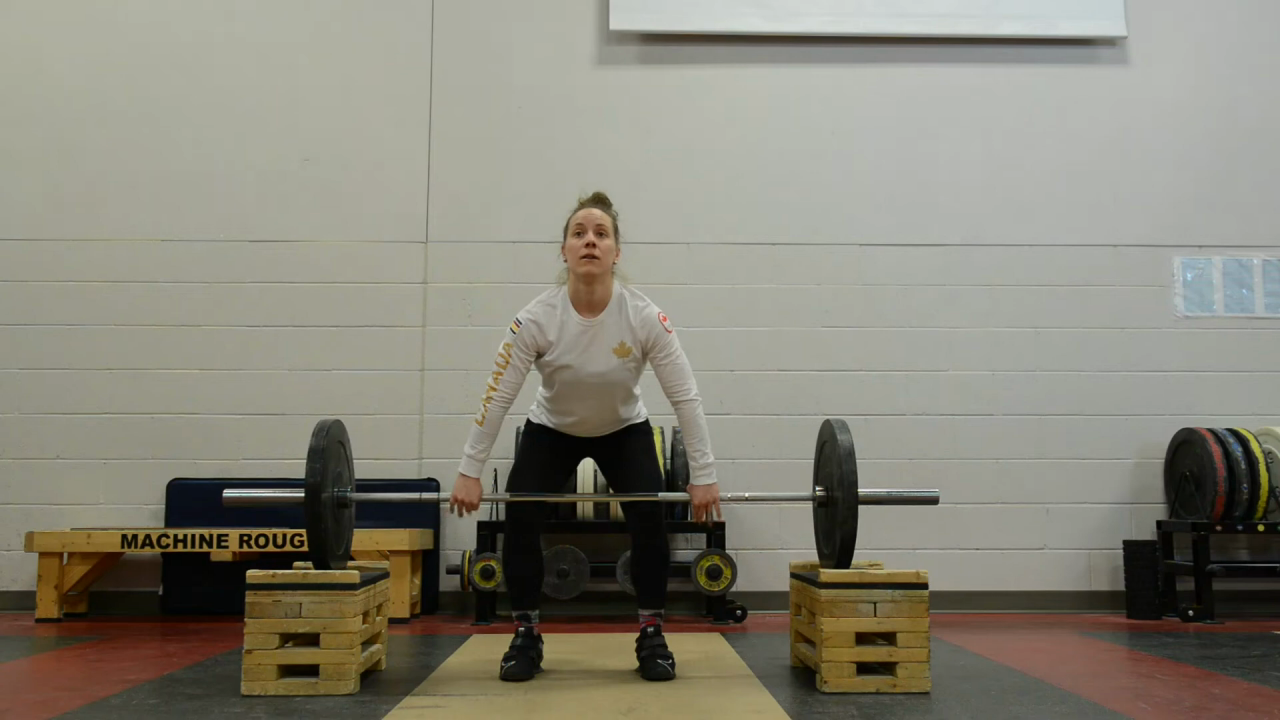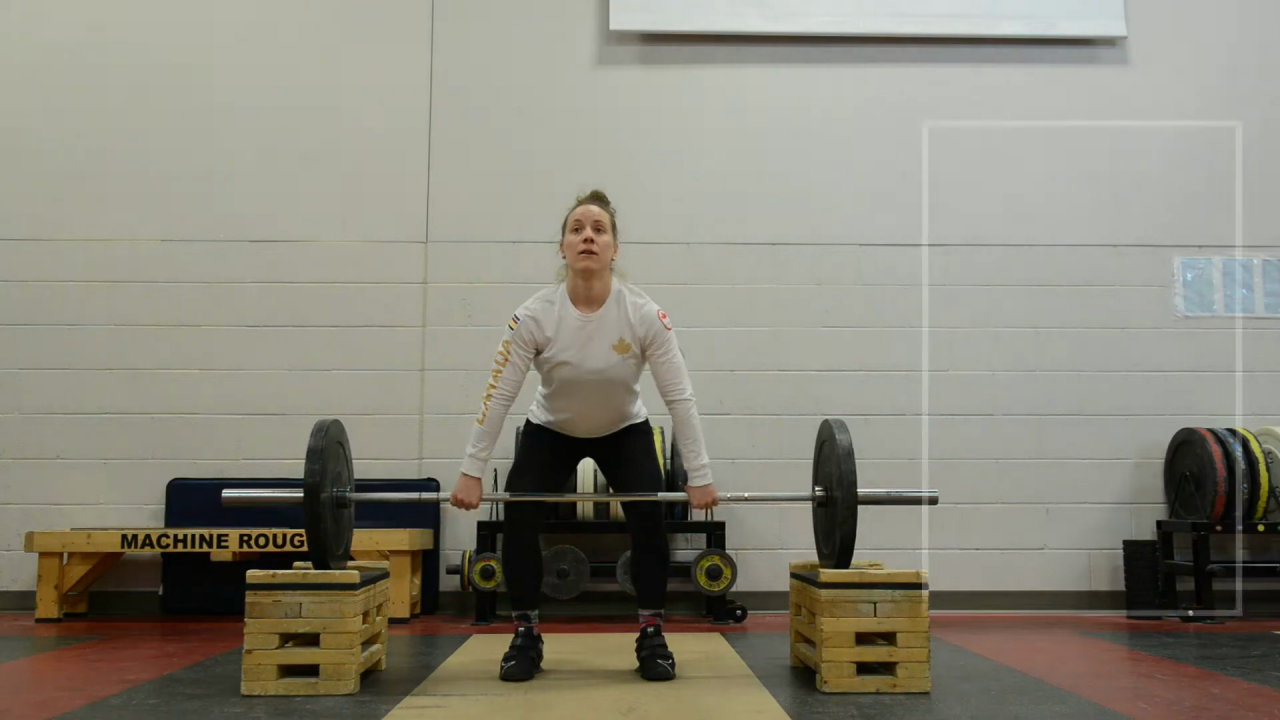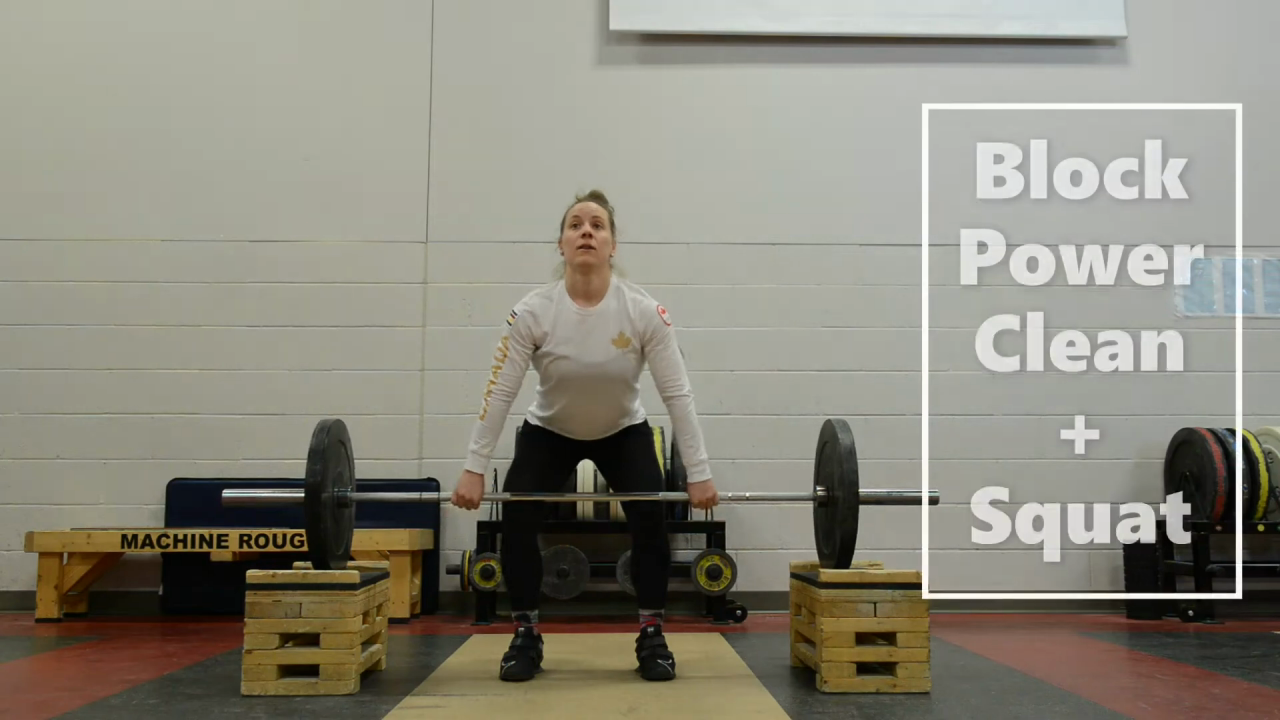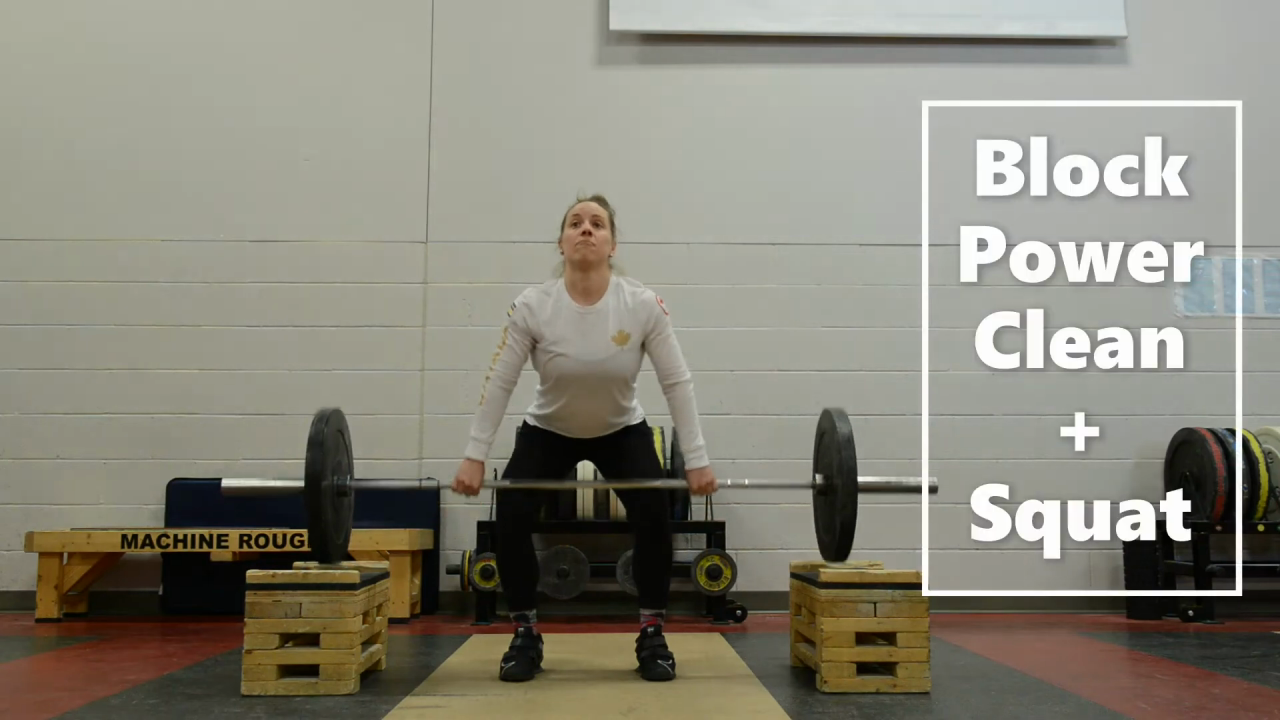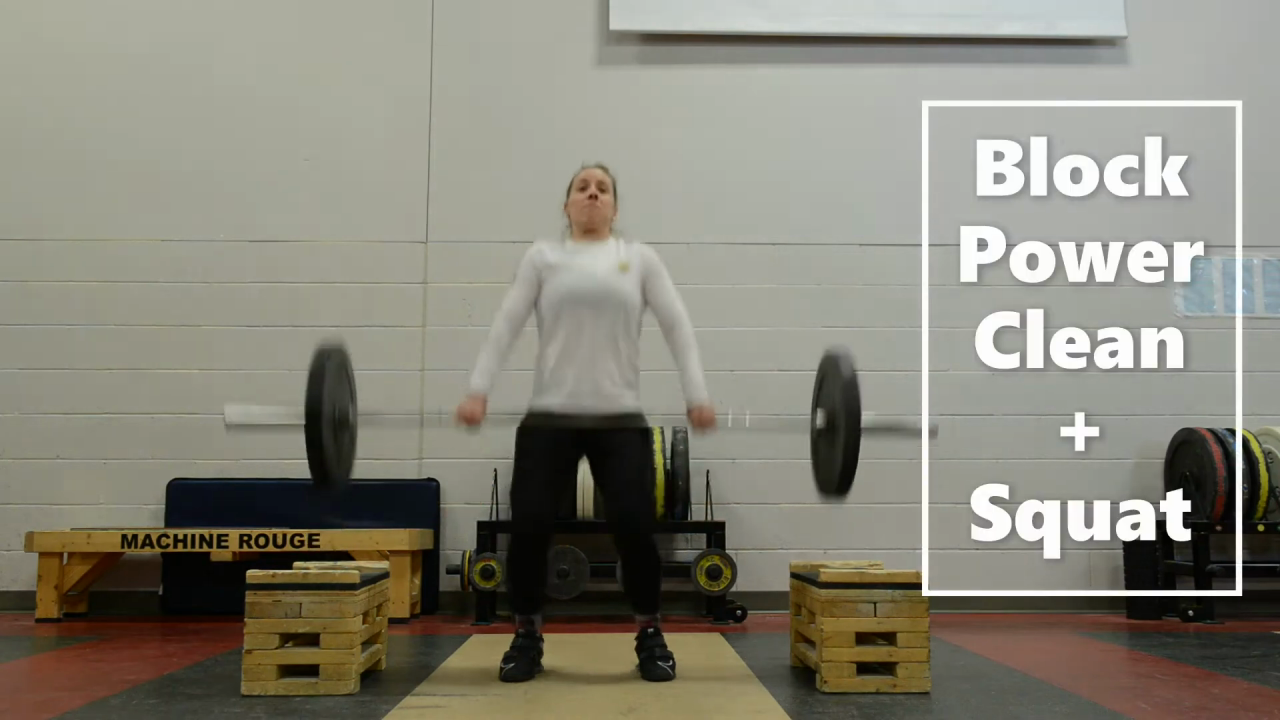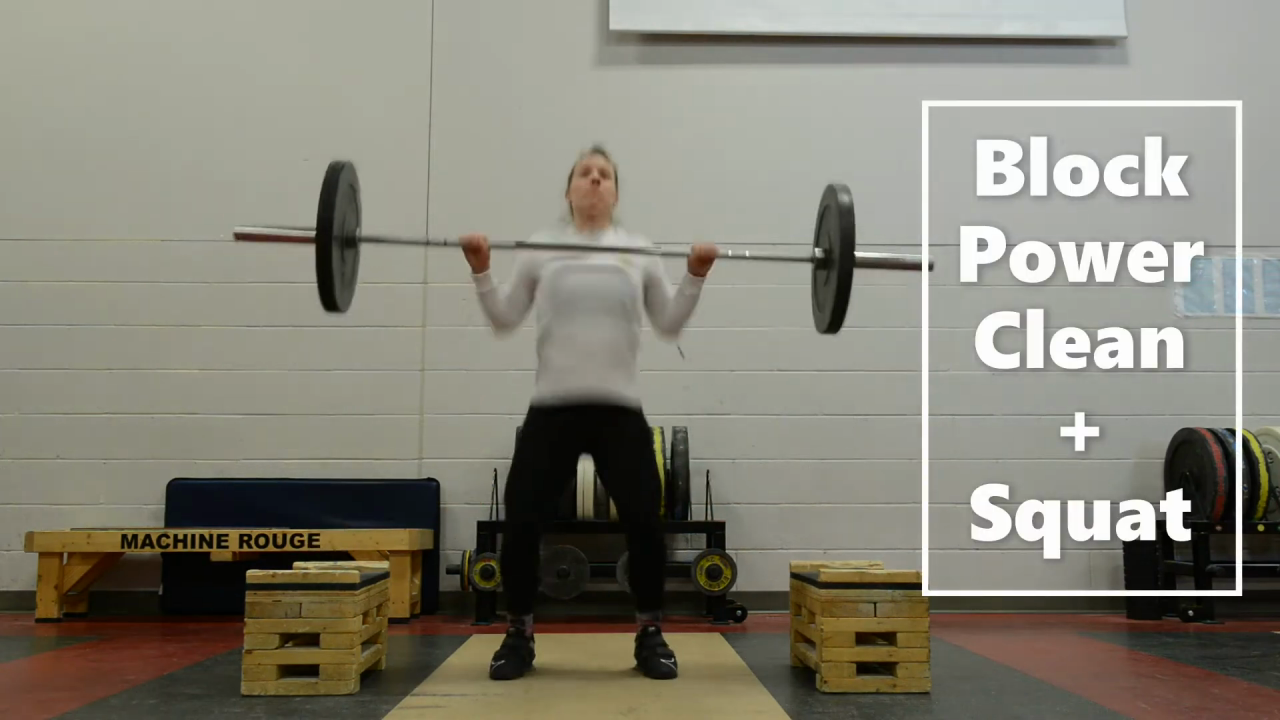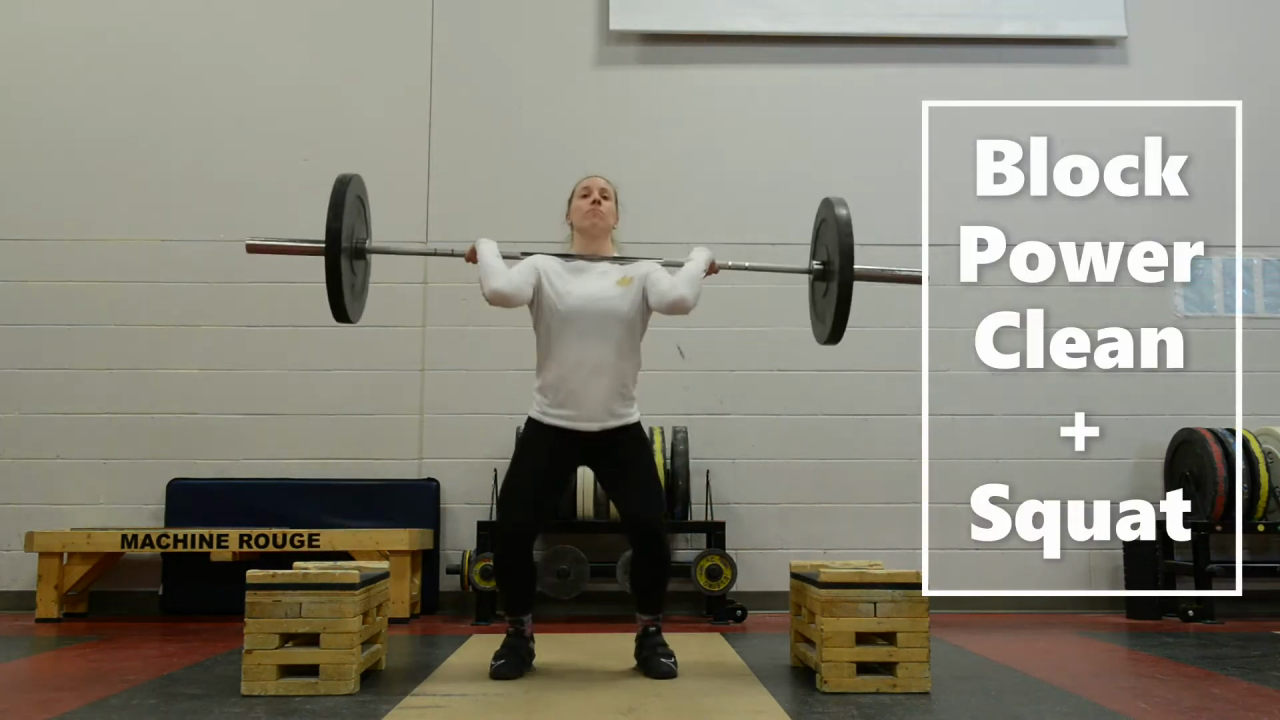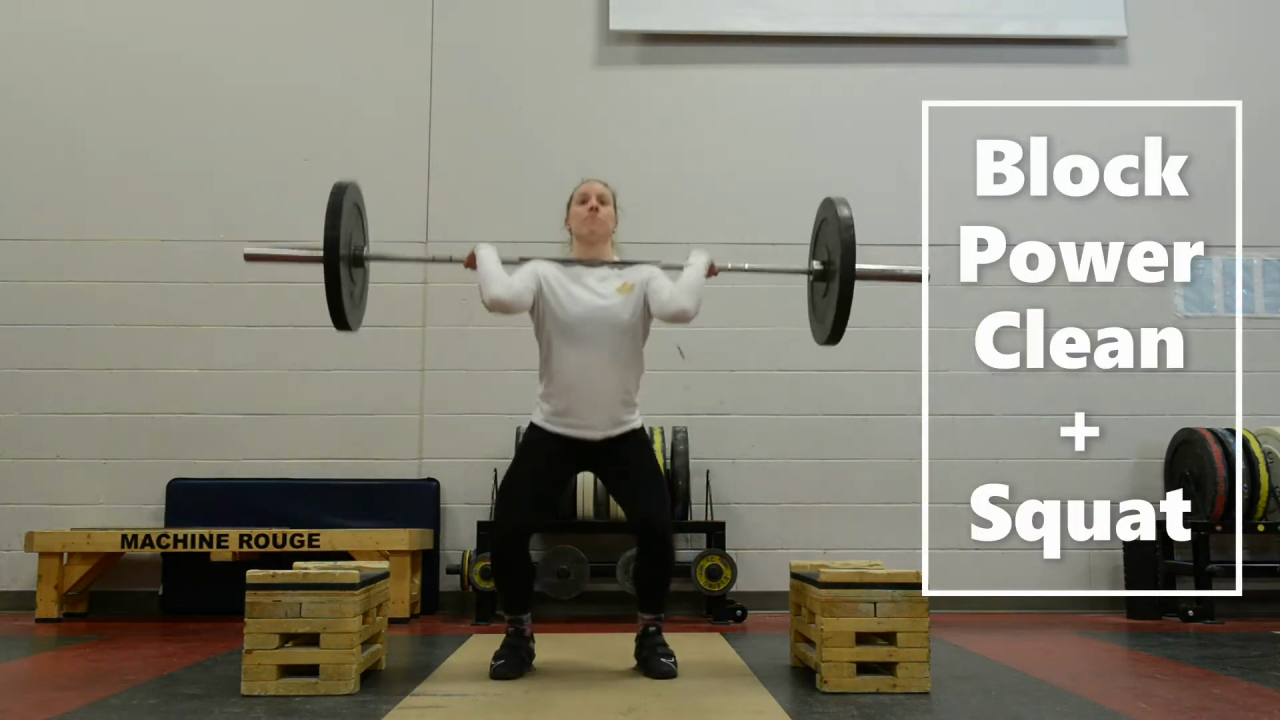
dt=0.3s
person 1, frame 1
left shoulder: (645, 317)
right shoulder: (536, 318)
left elbow: (685, 396)
right elbow: (496, 396)
left wrist: (704, 476)
right wrist: (469, 472)
left hip: (624, 431)
right hip: (551, 431)
left knee: (648, 518)
right knee: (521, 517)
left ankle: (651, 636)
right ankle: (526, 637)
person 1, frame 2
left shoulder: (645, 315)
right shoulder: (534, 316)
left elbow: (679, 397)
right elbow: (498, 395)
left wrist: (700, 476)
right wrist: (471, 472)
left hip: (624, 432)
right hip: (550, 431)
left knee: (649, 518)
right knee: (520, 517)
left ankle: (652, 637)
right ankle: (526, 637)
person 1, frame 3
left shoulder: (644, 311)
right shoulder: (533, 311)
left elbow: (677, 393)
right elbow: (499, 391)
left wrist: (699, 473)
right wrist: (473, 469)
left hip: (623, 433)
right hip: (548, 432)
left knee: (650, 518)
right knee: (517, 518)
left ankle: (651, 636)
right ankle: (526, 637)
person 1, frame 4
left shoulder: (643, 305)
right shoulder: (533, 305)
left elbow: (677, 382)
right elbow: (499, 383)
left wrist: (697, 460)
right wrist: (474, 457)
left hip: (622, 431)
right hip: (547, 431)
left knee: (654, 517)
right knee: (511, 519)
left ankle: (652, 635)
right ankle: (525, 637)
person 1, frame 5
left shoulder: (640, 258)
right shoulder: (543, 256)
left elbow: (678, 326)
right elbow: (506, 324)
left wrist: (698, 395)
right wrist: (477, 389)
left hip: (620, 421)
right hip: (549, 420)
left knee: (634, 528)
right knee: (529, 528)
left ankle: (650, 636)
right ankle: (527, 638)
person 1, frame 6
left shoulder: (640, 252)
right shoulder: (541, 247)
left elbow: (669, 325)
right elbow: (503, 320)
left wrist: (696, 275)
right wrist: (480, 270)
left hip: (619, 412)
right hip: (552, 412)
left knee: (644, 526)
right knee: (520, 527)
left ankle: (649, 635)
right ankle: (518, 635)
person 1, frame 7
left shoulder: (641, 273)
right shoulder: (542, 269)
left elbow: (678, 300)
right elbow: (501, 292)
left wrist: (699, 258)
right wrist: (486, 248)
left hip: (619, 429)
right hip: (550, 426)
left knee: (650, 531)
right knee: (512, 532)
left ankle: (650, 635)
right ankle: (518, 637)
person 1, frame 8
left shoulder: (642, 276)
right shoulder: (543, 274)
left elbow: (680, 307)
right elbow: (500, 298)
left wrist: (698, 263)
right wrist: (484, 254)
left hip: (622, 433)
right hip: (552, 431)
left knee: (655, 527)
right knee: (509, 528)
left ankle: (650, 635)
right ankle: (518, 636)
